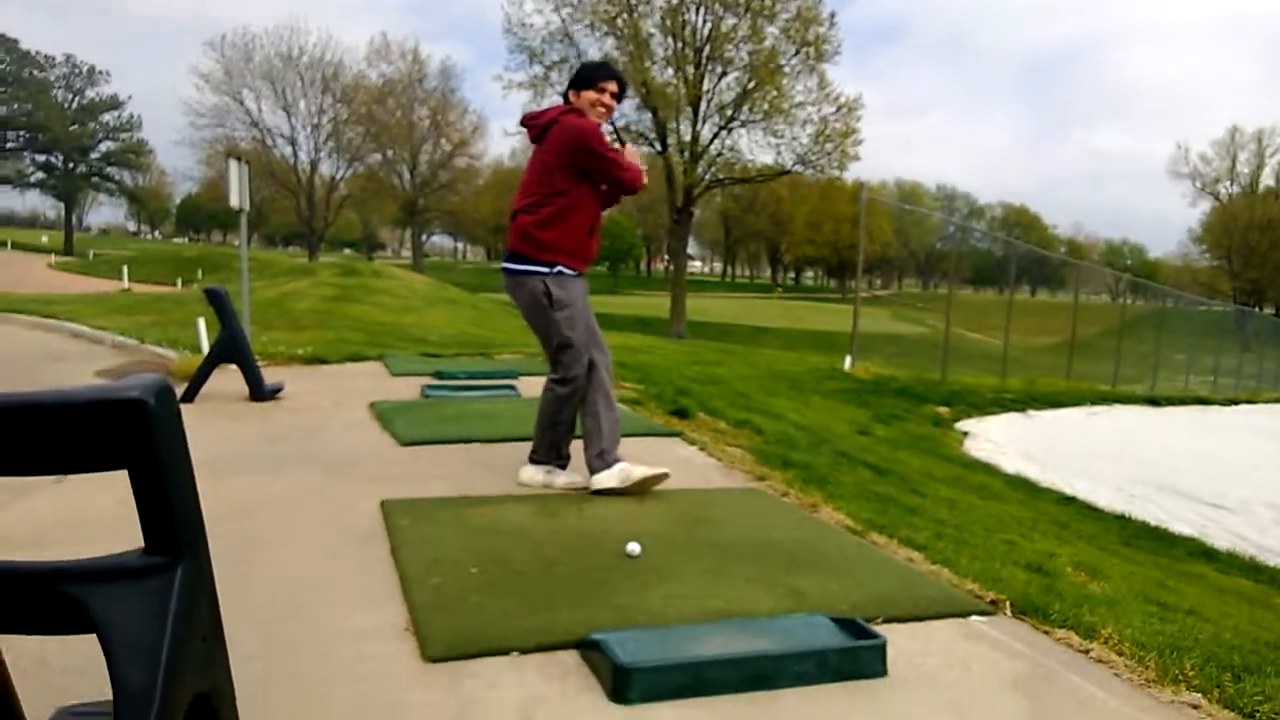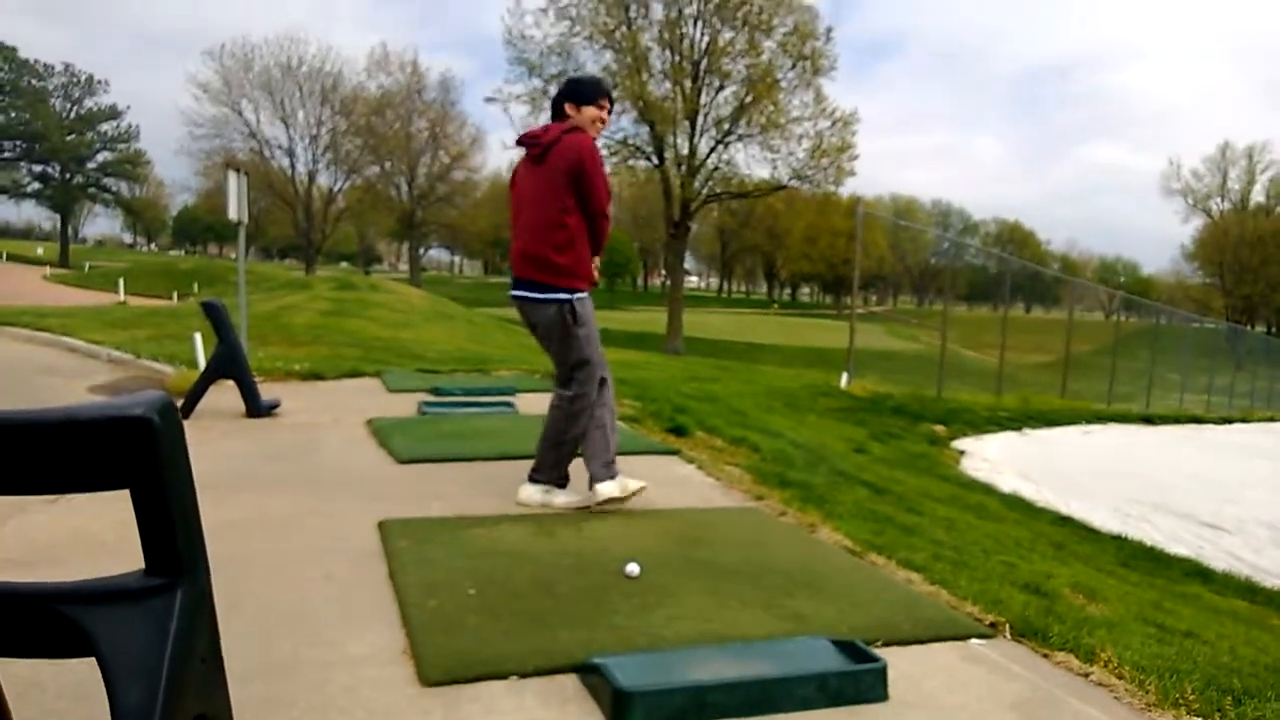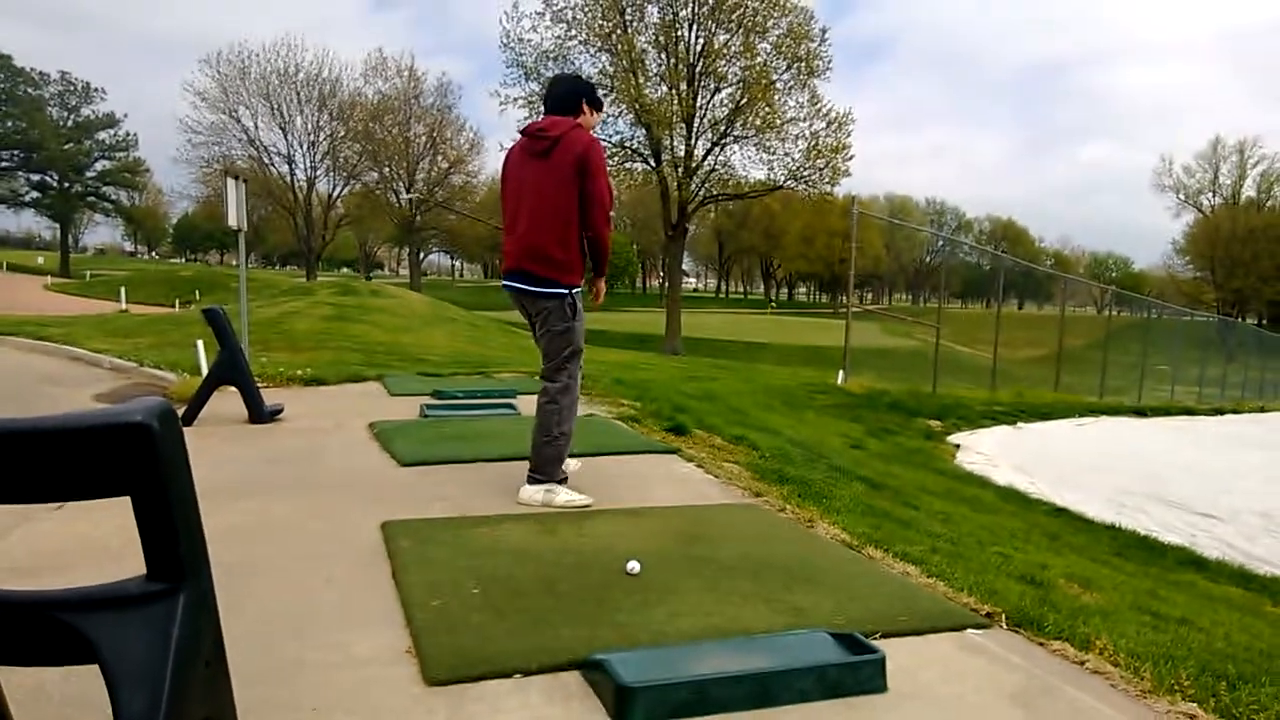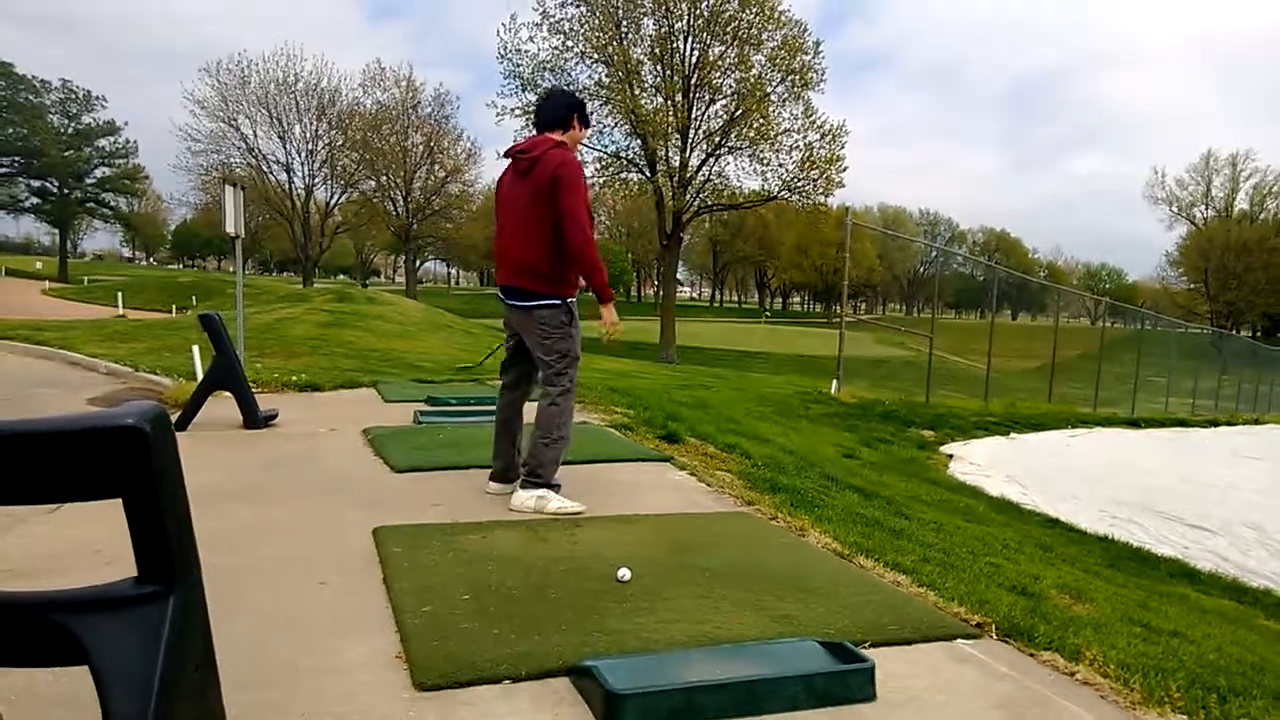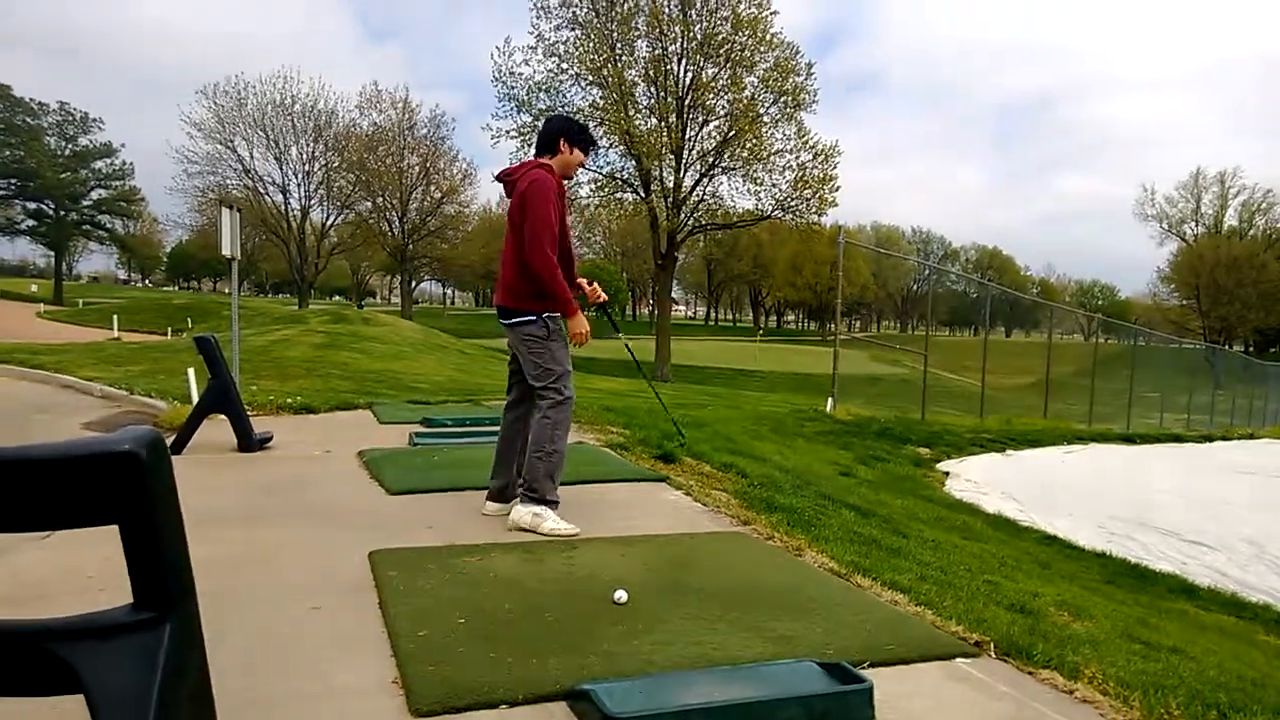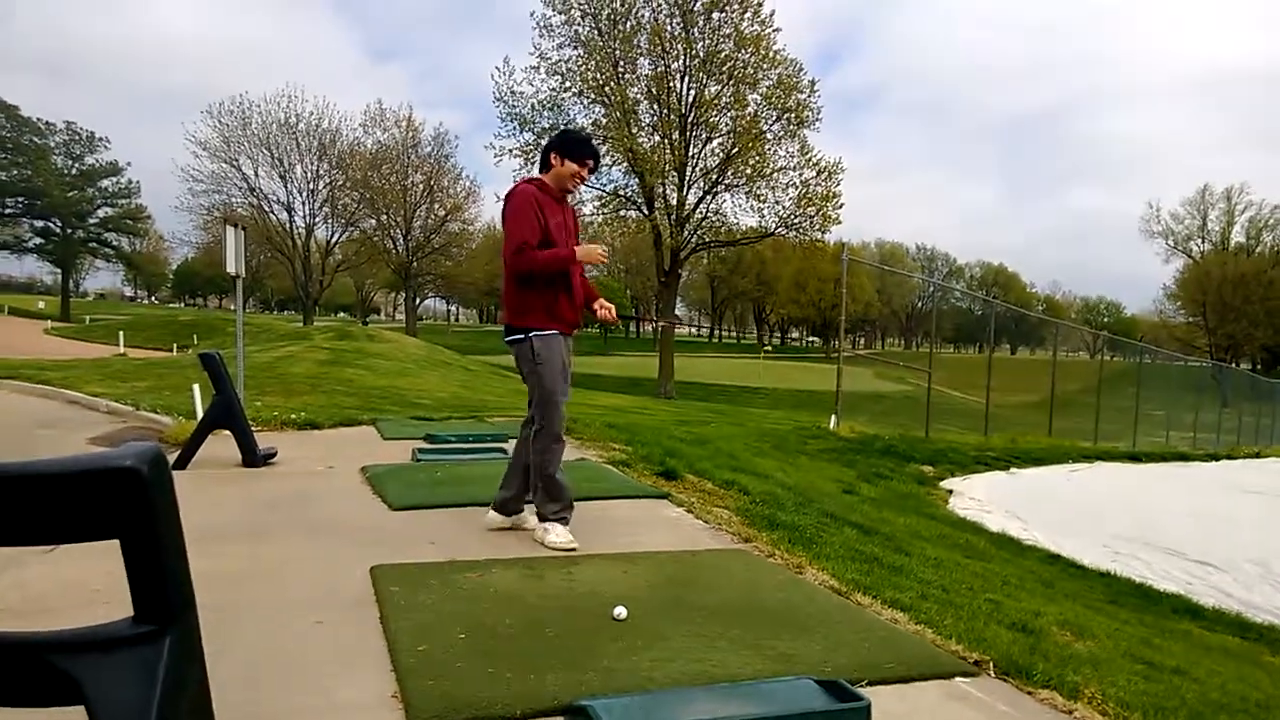
dt=0.3s
person 1, frame 1
left shoulder: (559, 135)
right shoulder: (579, 131)
left elbow: (585, 198)
right elbow: (629, 180)
left wrist: (614, 190)
right wrist: (632, 167)
left hip: (556, 268)
right hip: (542, 269)
left knee: (595, 362)
right knee: (571, 367)
left ankle: (606, 464)
right ankle: (543, 464)
person 1, frame 2
left shoulder: (531, 159)
right shoulder: (580, 149)
right elbow: (597, 218)
left wrist: (581, 258)
right wrist: (591, 257)
left hip: (535, 285)
right hip: (558, 290)
left knee: (596, 378)
right knee: (579, 384)
left ankle: (604, 476)
right ankle: (543, 483)
person 1, frame 3
left shoulder: (518, 150)
right shoulder: (585, 146)
right elbow: (597, 219)
right wrist: (599, 273)
left hip: (517, 276)
right hip: (556, 280)
left knee: (560, 370)
right knee: (561, 378)
left ankle: (547, 456)
right ankle: (542, 482)
person 1, frame 4
left shoulder: (513, 168)
right shoulder: (564, 164)
right elbow: (578, 237)
right wrist: (605, 298)
left hip: (513, 290)
right hip: (548, 295)
left knee: (516, 380)
right knee: (559, 385)
left ankle: (504, 474)
right ankle: (535, 487)
person 1, frame 5
left shoulder: (532, 184)
right shoulder: (542, 184)
right elbow: (541, 257)
left wrist: (578, 284)
right wrist: (572, 311)
left hip: (524, 311)
right hip: (534, 312)
left knee: (522, 400)
right knee: (557, 397)
left ankle: (502, 493)
right ankle: (534, 502)
person 1, frame 6
left shoulder: (565, 208)
right shoulder: (526, 198)
right elbow: (521, 260)
left wrist: (593, 300)
right wrist: (576, 255)
left hip: (554, 329)
right hip: (535, 329)
left knee: (541, 421)
right knee: (549, 422)
left ankle: (507, 506)
right ankle: (552, 516)
